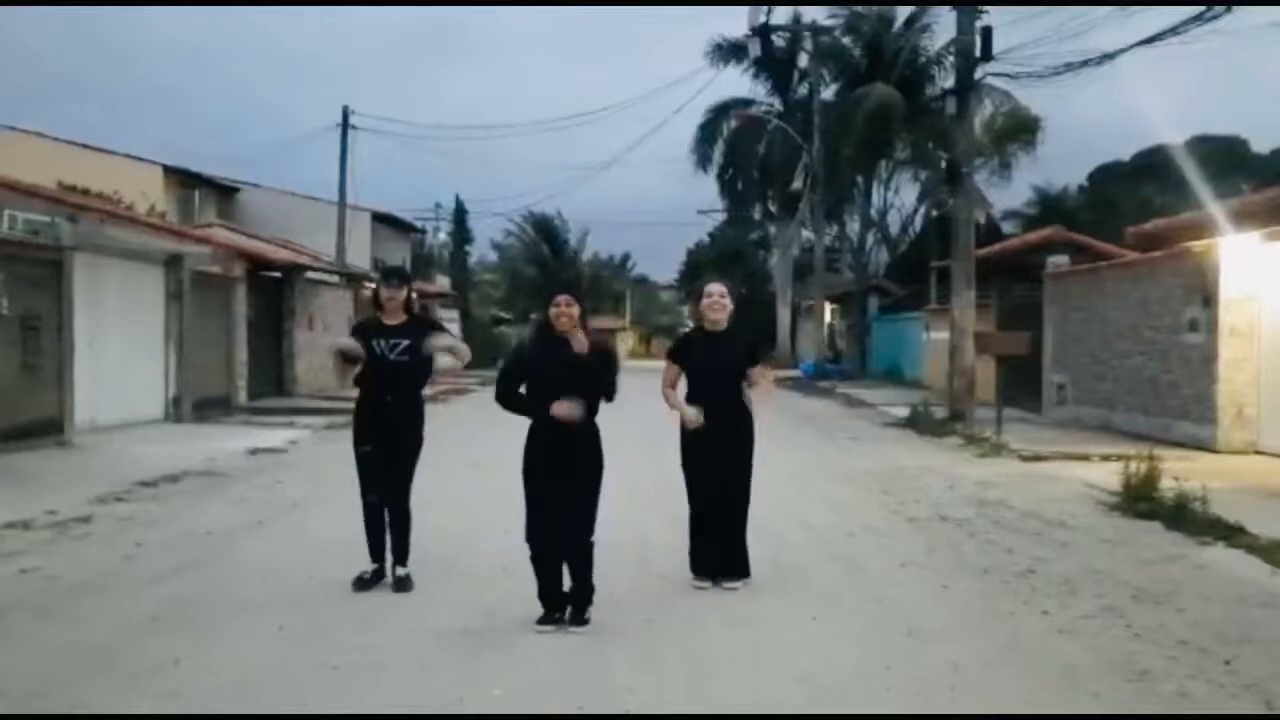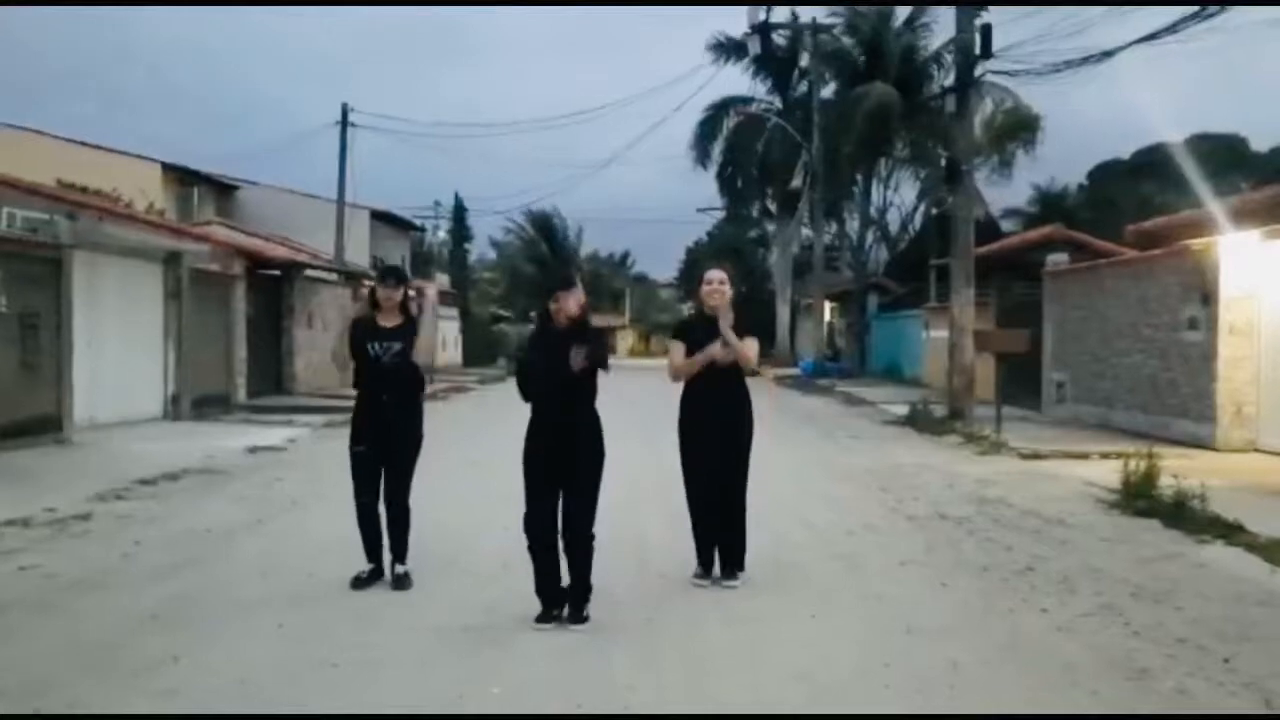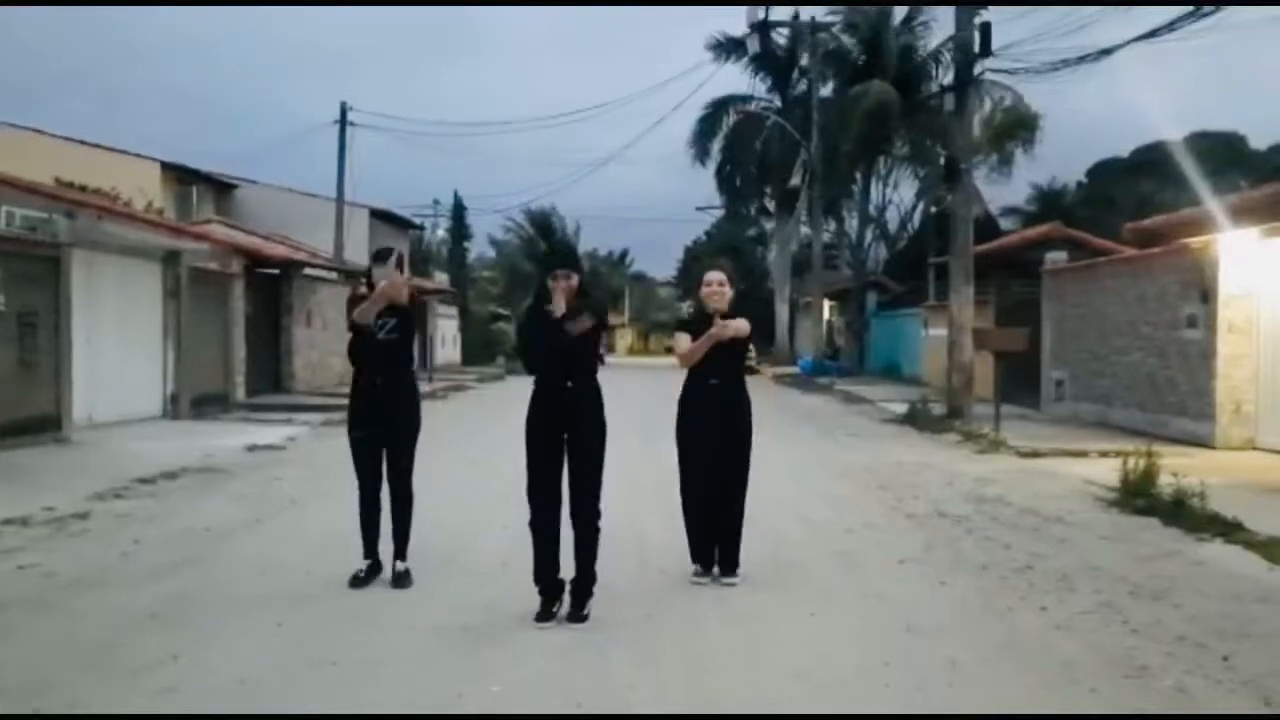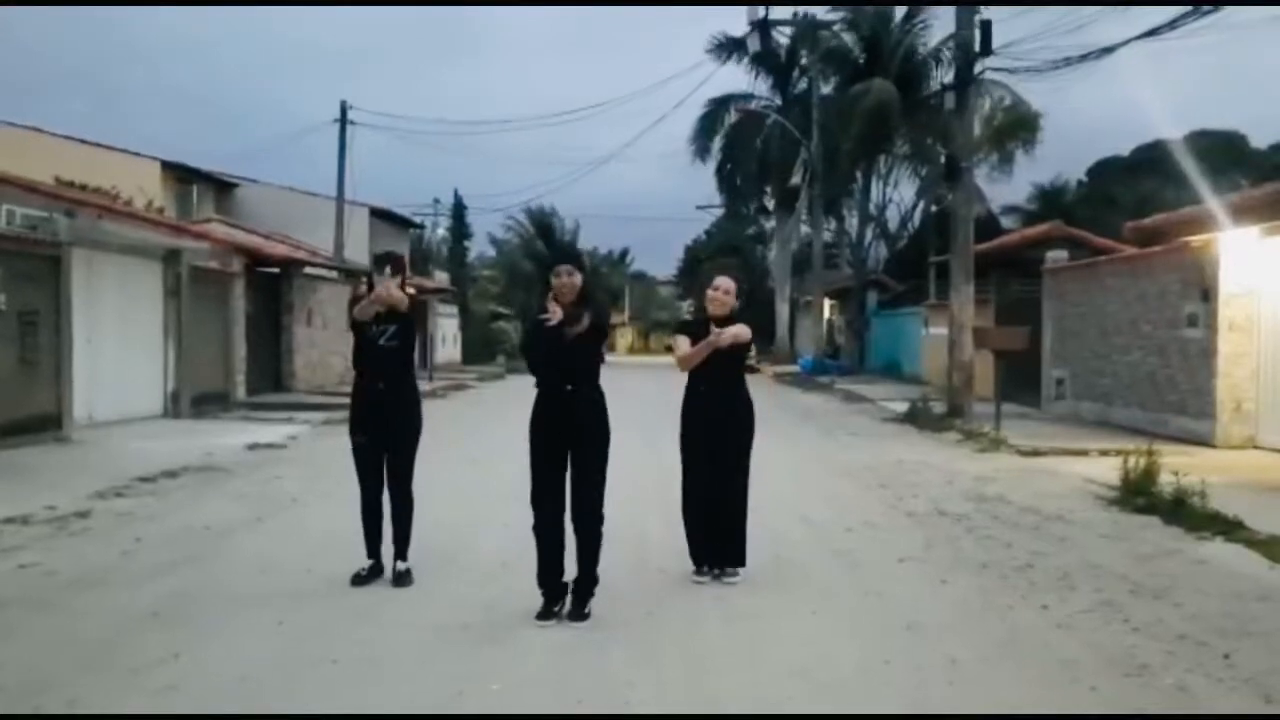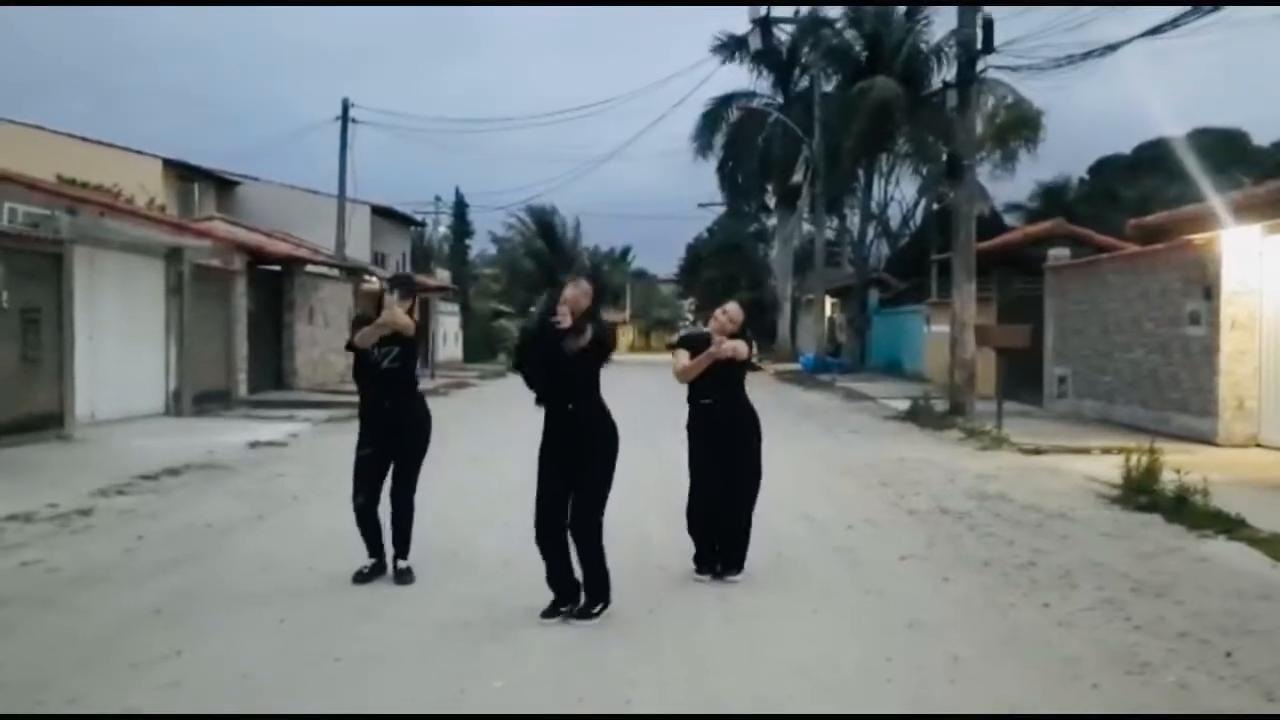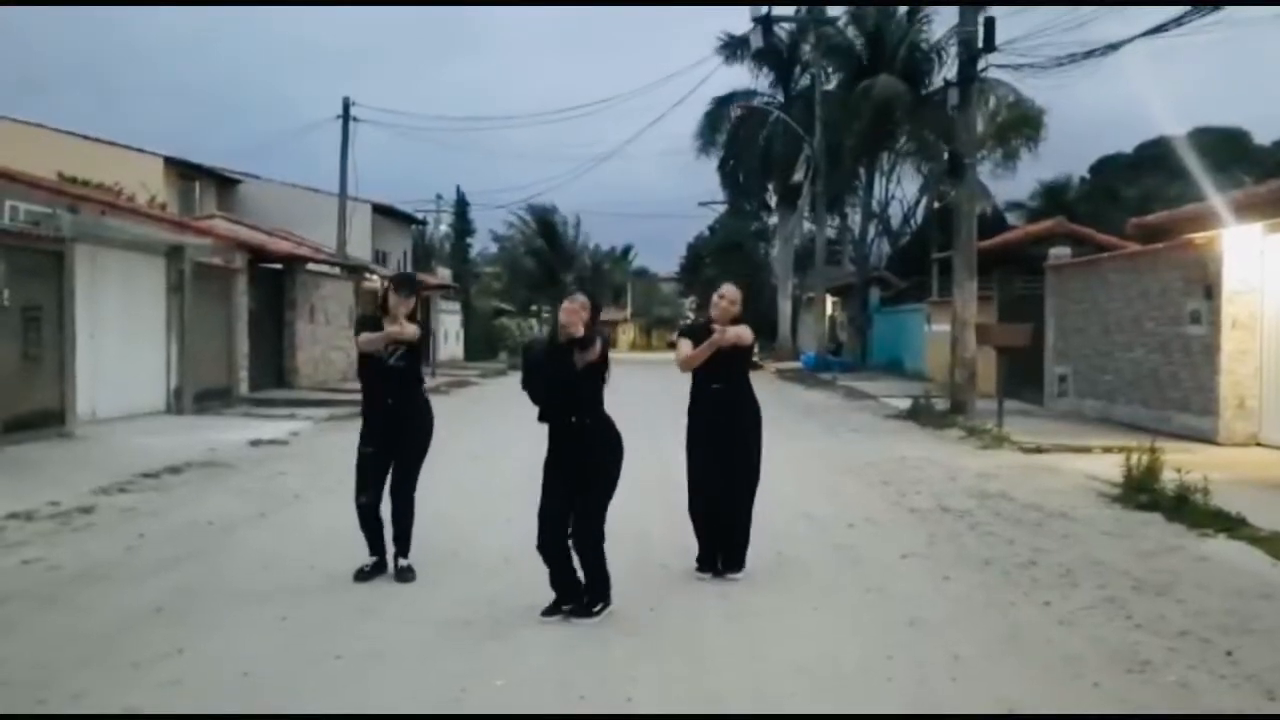
dt=0.2s
person 1, frame 1
left shoulder: (598, 351)
right shoulder: (530, 350)
left elbow: (606, 391)
right elbow: (504, 394)
left wrist: (586, 356)
right wrist: (548, 408)
left hip: (583, 448)
right hip: (542, 448)
left knee: (577, 533)
right knee: (541, 531)
left ankle: (580, 603)
right ankle: (552, 602)
person 1, frame 2
left shoulder: (590, 336)
right shoulder: (534, 343)
left elbow: (597, 358)
right elbow: (528, 389)
left wrist: (579, 320)
right wrist: (567, 367)
left hip: (584, 437)
right hip: (543, 437)
left knee: (578, 525)
right knee: (538, 523)
left ankle: (578, 600)
right ankle: (550, 600)
person 1, frame 3
left shoulder: (590, 310)
right shoulder: (534, 315)
left elbow: (591, 331)
right elbow: (532, 361)
left wrist: (564, 313)
right wrist: (564, 329)
left hip: (585, 409)
right hip: (545, 409)
left knee: (585, 505)
right knee: (542, 504)
left ankle: (581, 595)
right ankle: (548, 593)
person 1, frame 4
left shoulder: (593, 315)
right shoulder: (540, 321)
left elbow: (592, 329)
right elbow: (536, 364)
left wrist: (565, 321)
right wrist: (564, 333)
left hip: (588, 412)
right hip: (549, 412)
left knee: (587, 507)
right knee: (546, 506)
left ankle: (583, 594)
right ankle: (552, 594)
person 1, frame 5
left shoulder: (594, 332)
right shoulder: (538, 331)
left elbow: (599, 345)
right elbow: (532, 375)
left wrist: (574, 329)
right wrist: (565, 345)
left hip: (595, 432)
right hip: (557, 431)
left knee: (584, 521)
right knee: (548, 522)
left ankle: (598, 595)
right ankle: (565, 592)
person 1, frame 6
left shoulder: (593, 346)
right shoulder: (538, 351)
right elbow: (538, 393)
left wrist: (579, 337)
right wrist: (573, 364)
left hip: (599, 445)
right hip: (561, 445)
left knee: (586, 529)
right knee: (549, 532)
left ankle: (598, 595)
right ankle: (567, 592)
person 2, frame 1
left shoulder: (422, 326)
right shoulder: (365, 328)
left elbow: (465, 356)
left wrist: (449, 344)
right wrist: (343, 351)
left hip: (407, 419)
right hip: (370, 420)
left knee: (398, 496)
right knee: (372, 497)
left ankle: (401, 566)
right ankle: (376, 565)
person 2, frame 2
left shoulder: (414, 327)
right shoulder: (360, 326)
left elbow: (421, 362)
right elbow: (343, 365)
right wrist: (345, 326)
left hip: (405, 421)
right hip: (367, 420)
left knee: (396, 497)
right knee: (365, 498)
left ankle: (399, 564)
right ankle: (374, 564)
person 2, frame 3
left shoulder: (405, 300)
right shoulder: (360, 300)
left elbow: (401, 295)
right elbow: (360, 318)
left wrist: (395, 285)
right wrist: (377, 293)
left hip: (401, 402)
right hip: (364, 401)
left knee: (400, 482)
right knee: (368, 485)
left ankle: (400, 560)
right ankle: (370, 559)
person 2, frame 4
left shoulder: (405, 307)
right shoulder: (361, 302)
left elbow: (399, 301)
right elbow: (361, 314)
left wrist: (390, 293)
right wrist: (374, 297)
left hip: (403, 405)
right hip: (366, 405)
left knee: (400, 486)
right knee: (370, 488)
left ankle: (401, 560)
right ankle: (373, 560)
person 2, frame 5
left shoulder: (410, 329)
right shoulder: (365, 324)
left elbow: (406, 327)
right elbow: (360, 340)
left wrist: (396, 320)
right wrist: (381, 324)
left hip: (411, 423)
right hip: (374, 423)
left knee: (402, 495)
right knee: (363, 499)
left ankle: (401, 559)
right ankle: (376, 558)
person 2, frame 6
left shoulder: (417, 329)
right shoulder: (368, 323)
left elbow: (411, 332)
right elbow: (363, 345)
left wrist: (402, 331)
right wrist: (387, 333)
left hip: (413, 421)
right hip: (376, 422)
left knee: (402, 493)
right knee: (366, 499)
left ankle: (402, 557)
right ankle: (377, 556)
person 3, frame 1
left shoulder: (744, 343)
right shoulder: (687, 343)
left elbow: (760, 383)
right elbow: (668, 387)
left wrist: (753, 397)
right wrist: (682, 409)
left hip: (736, 430)
right hip: (698, 430)
left knee: (734, 497)
right knee: (702, 497)
left ankle: (731, 568)
right ankle: (704, 567)
person 3, frame 2
left shoulder: (743, 325)
right shoulder: (686, 327)
left elbow: (750, 361)
right elbow: (676, 370)
left wrist: (727, 332)
right wrist: (707, 354)
left hip: (734, 413)
right hip: (696, 414)
left knee: (732, 487)
right knee: (700, 488)
left ankle: (731, 564)
right ankle: (703, 562)
person 3, frame 3
left shoulder: (739, 321)
right shoulder: (689, 324)
left elbow: (739, 329)
right elbow: (684, 358)
left wrist: (725, 328)
right wrist: (711, 335)
left hip: (733, 409)
right hip: (695, 409)
left knee: (731, 486)
right knee: (697, 486)
left ankle: (729, 562)
right ankle: (702, 560)
person 3, frame 4
left shoulder: (740, 327)
right shoulder: (688, 326)
left elbow: (742, 333)
right elbow: (682, 361)
left wrist: (726, 336)
right wrist: (710, 342)
left hip: (735, 413)
right hip: (698, 412)
left knee: (732, 484)
right knee: (698, 485)
left ankle: (729, 559)
right ankle: (703, 558)
person 3, frame 5
left shoulder: (740, 344)
right shoulder: (688, 342)
left elbow: (738, 350)
right elbow: (681, 374)
left wrist: (726, 348)
right wrist: (710, 354)
left hip: (739, 427)
right hip: (703, 426)
left knee: (738, 495)
right knee: (704, 495)
left ankle: (731, 562)
right ankle: (706, 560)
person 3, frame 6
left shoulder: (743, 331)
right shoulder: (691, 331)
left elbow: (741, 335)
right elbow: (684, 363)
left wrist: (728, 335)
right wrist: (713, 343)
left hip: (741, 416)
right hip: (703, 415)
left knee: (739, 488)
right knee: (704, 490)
left ankle: (732, 559)
right ankle: (707, 558)
